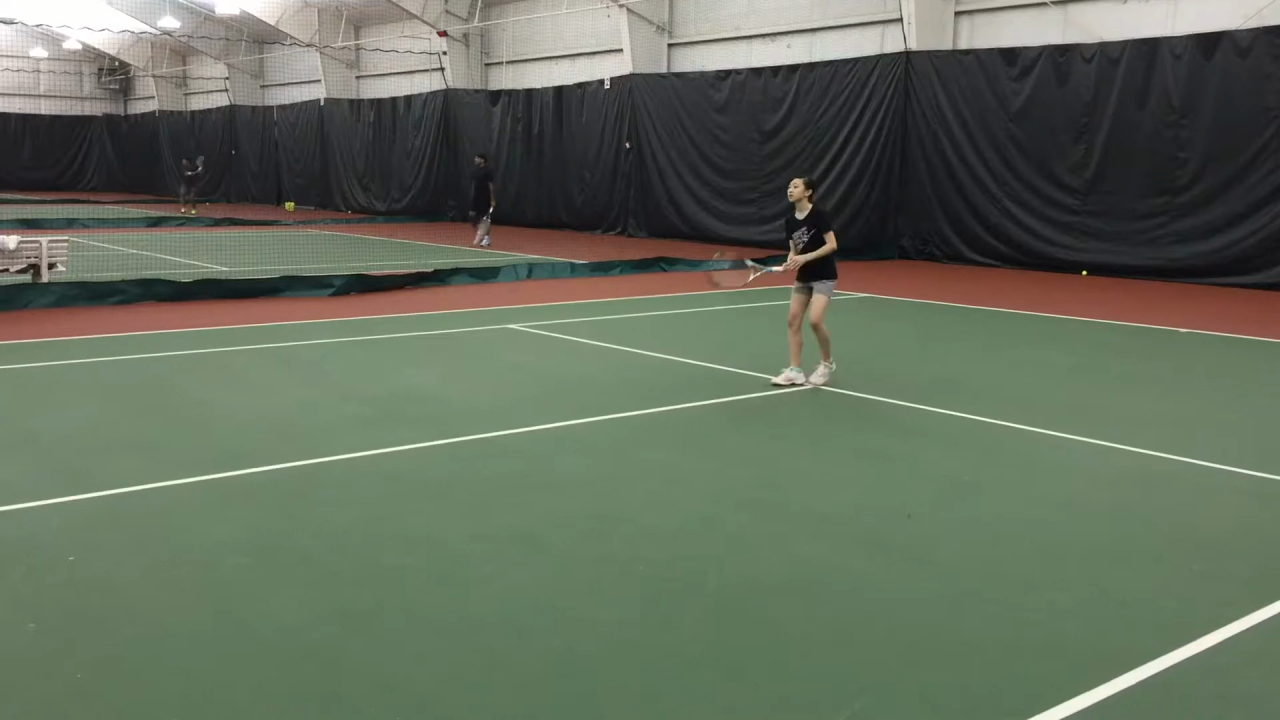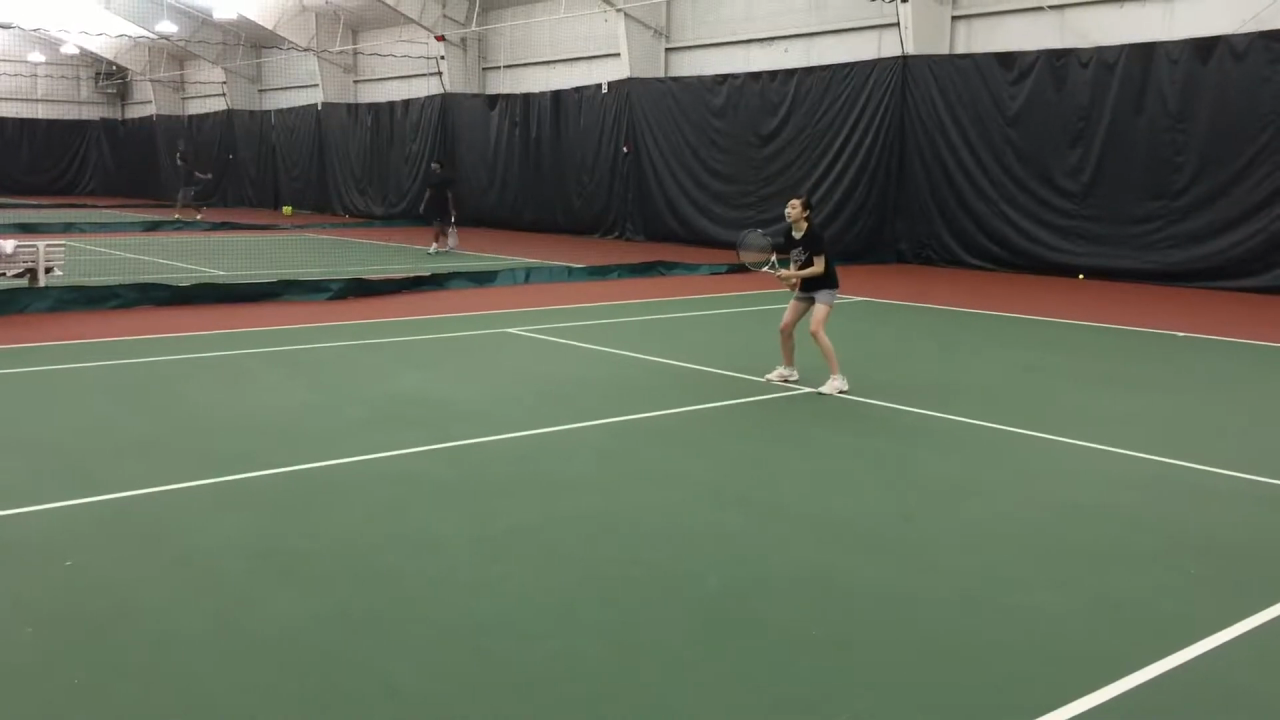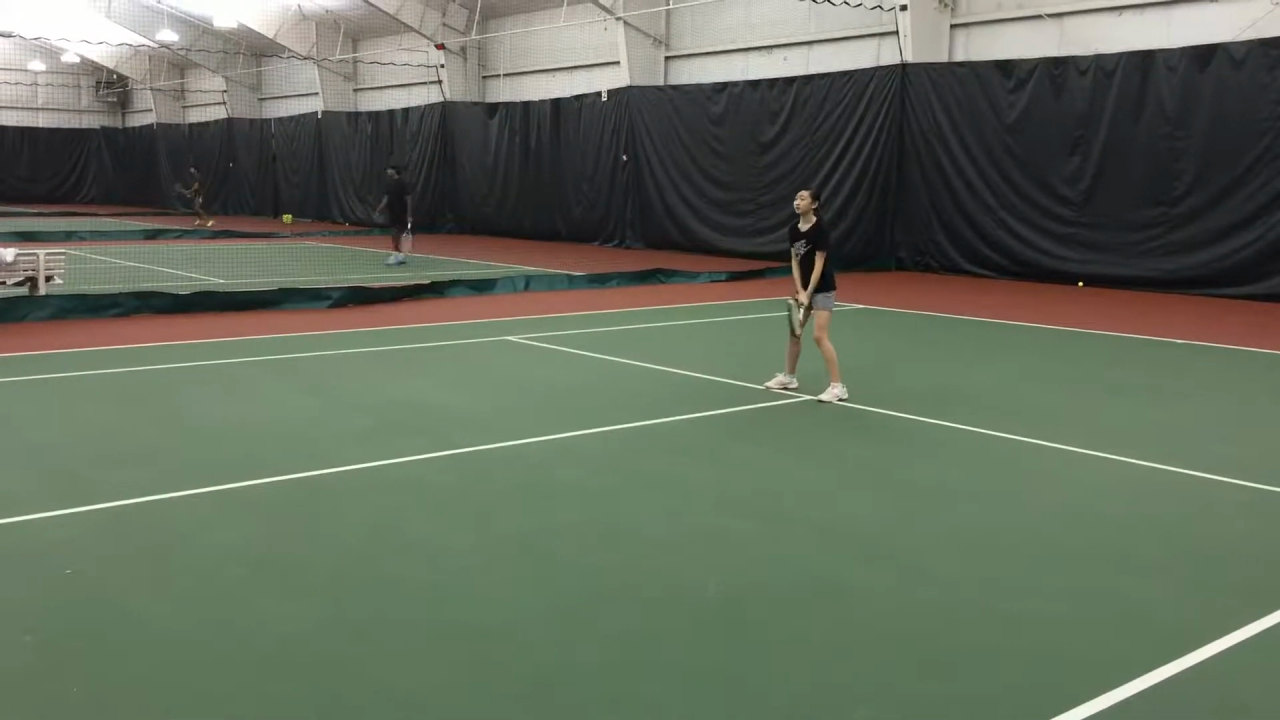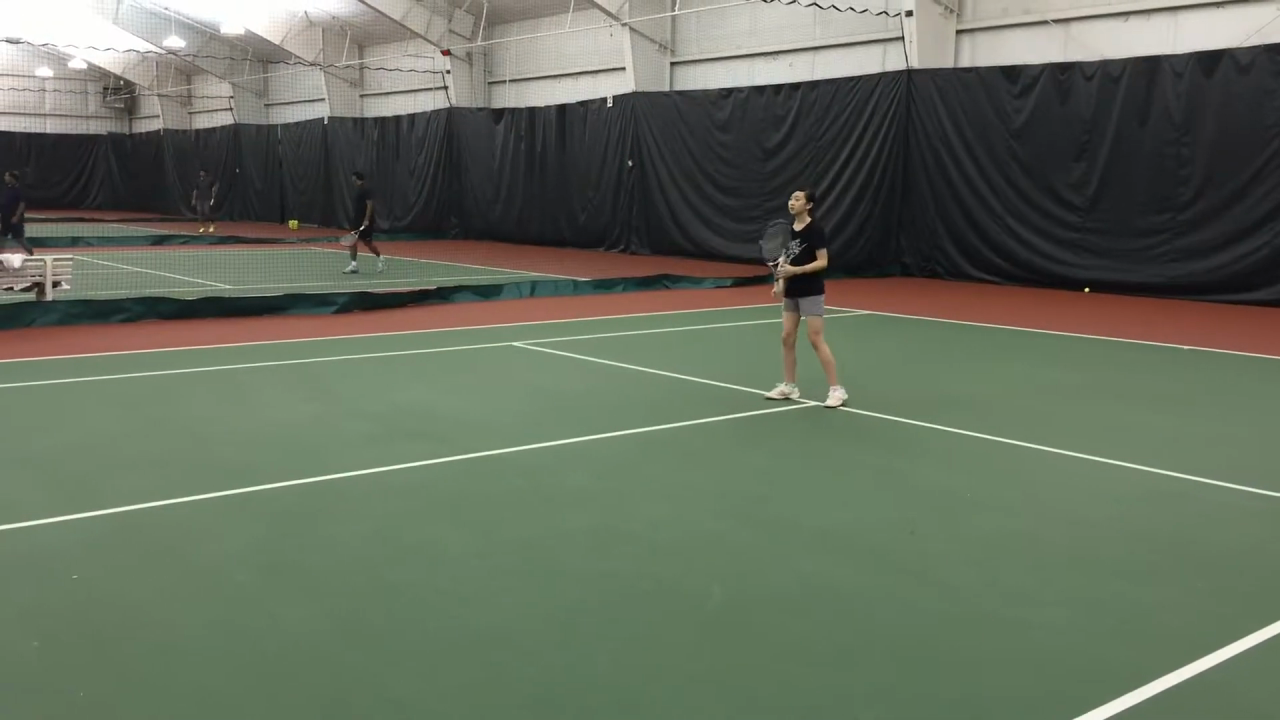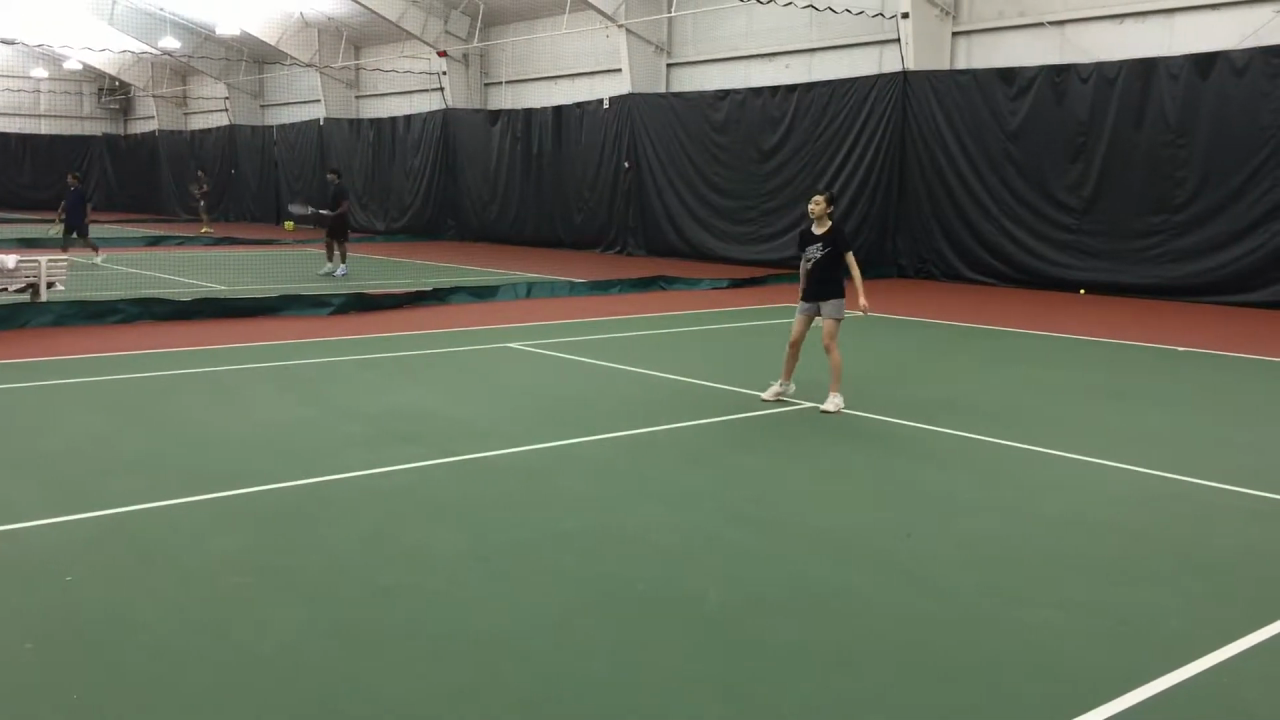
dt=1s
person 1, frame 1
left shoulder: (818, 215)
right shoulder: (790, 219)
left elbow: (832, 245)
right elbow: (794, 251)
left wrist: (805, 258)
right wrist: (791, 263)
left hip: (824, 275)
right hip: (803, 277)
left knee: (815, 320)
right knee: (793, 321)
left ankle: (827, 362)
right ankle: (795, 371)
person 1, frame 2
left shoulder: (814, 234)
right shoulder: (788, 235)
left elbow: (819, 268)
left wrist: (792, 274)
right wrist: (791, 279)
left hip: (825, 286)
right hip: (805, 287)
left knee: (815, 329)
right knee: (785, 327)
left ankle: (837, 379)
right ankle: (788, 369)
person 1, frame 3
left shoulder: (820, 229)
right shoulder: (794, 229)
left elbow: (819, 264)
right elbow: (795, 261)
left wrist: (808, 293)
right wrist: (799, 290)
left hip: (822, 289)
right hip: (804, 289)
left knee: (820, 336)
right knee: (794, 332)
left ankle: (837, 387)
right ankle: (789, 377)
person 1, frame 4
left shoulder: (815, 229)
right shoulder: (789, 230)
left elbow: (823, 262)
left wrist: (795, 270)
right wrist: (779, 283)
left hip: (812, 292)
right hip: (792, 292)
left knee: (816, 340)
right knee: (787, 338)
left ankle: (836, 389)
right ankle: (789, 386)
person 1, frame 5
left shoulder: (837, 233)
right shoulder: (805, 234)
left elbow: (852, 265)
left wrist: (861, 295)
right wrist: (801, 291)
left hip: (833, 296)
right hip: (809, 295)
left knee: (829, 344)
right knee: (795, 340)
left ankle: (835, 396)
right ankle: (785, 384)
